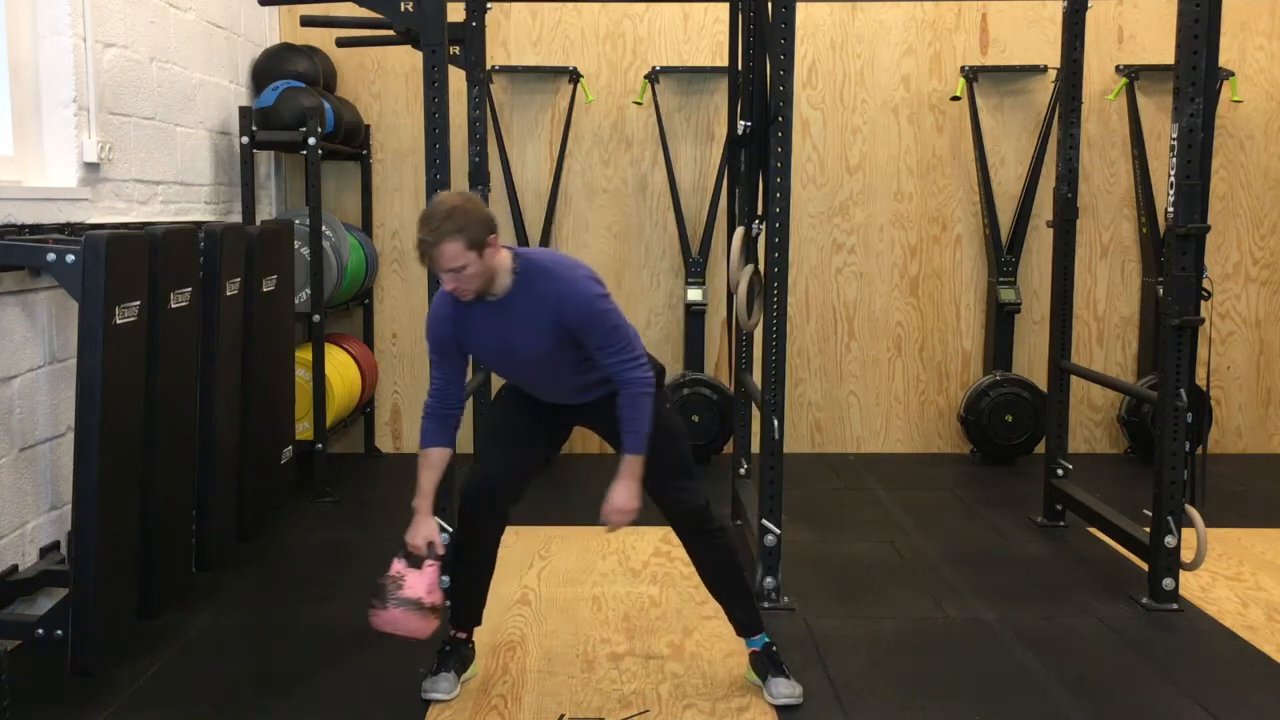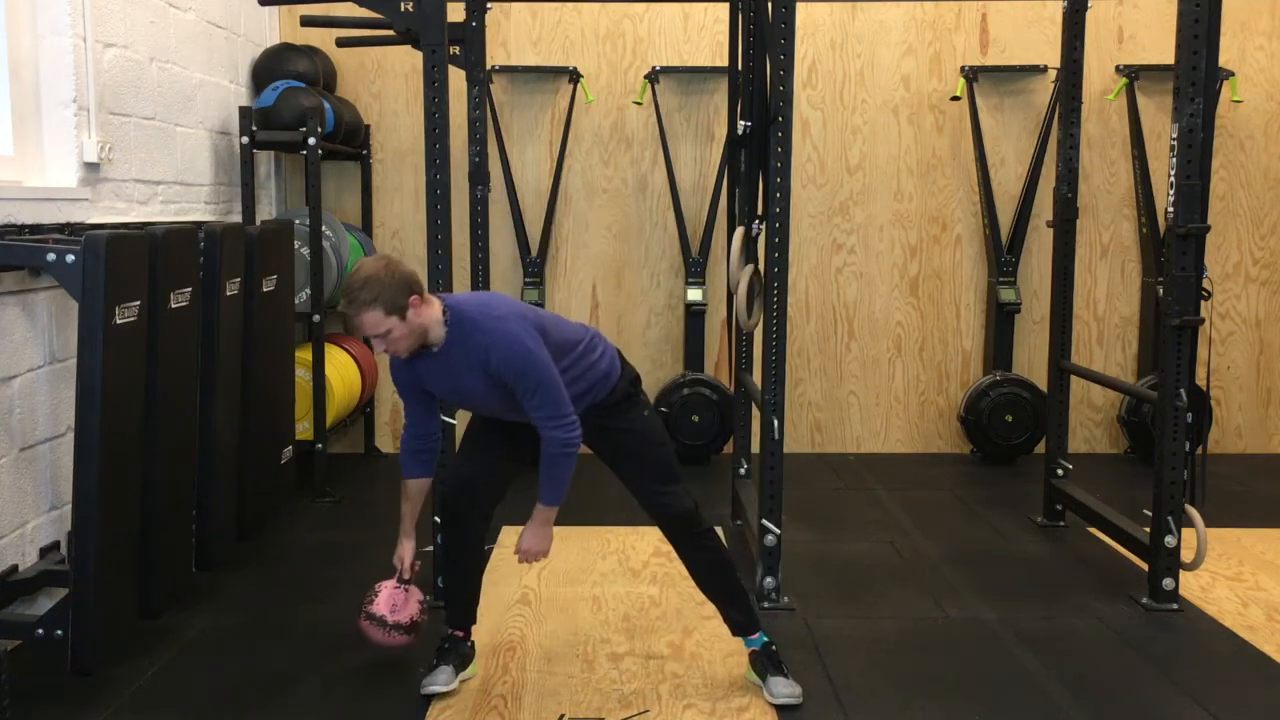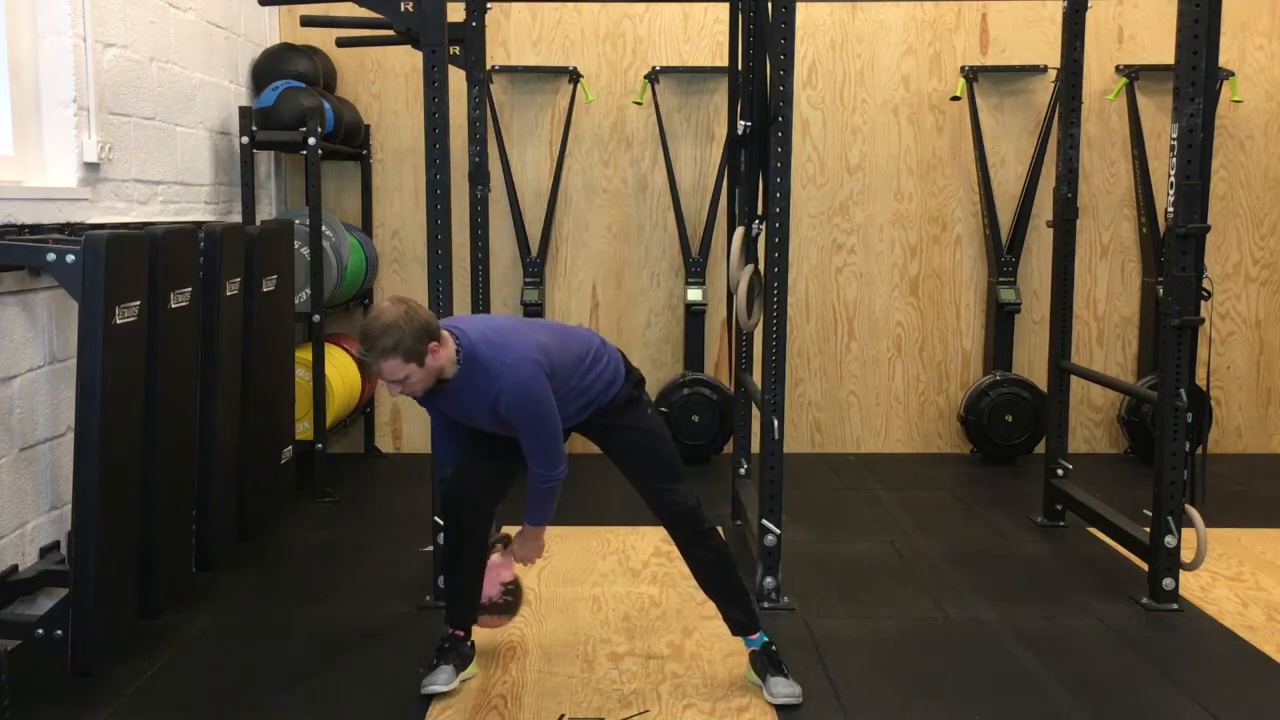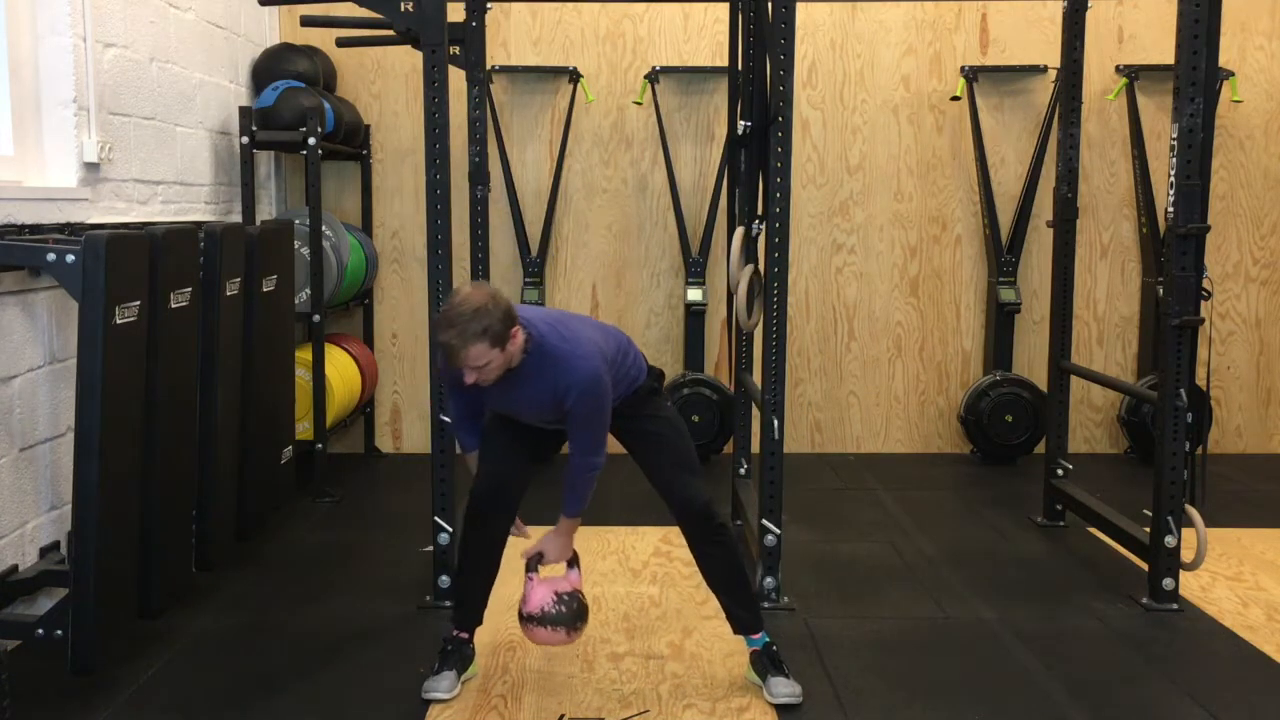
dt=0.4s
person 1, frame 1
left shoulder: (565, 284)
right shoulder: (448, 311)
left elbow: (636, 374)
right elbow: (442, 408)
left wrist: (629, 477)
right wrist: (423, 510)
left hip: (615, 391)
right hip: (534, 400)
left knee: (686, 508)
right knee: (480, 498)
left ankle: (759, 646)
right ankle: (460, 641)
person 1, frame 2
left shoulder: (500, 331)
right shoulder: (409, 359)
left elbow: (563, 432)
right elbow: (420, 443)
left wrist: (542, 522)
right wrist: (406, 533)
left hip: (603, 398)
left knee: (675, 512)
right knee: (460, 498)
left ankle: (757, 645)
right ankle: (458, 641)
person 1, frame 3
left shoulder: (511, 373)
right shoulder: (426, 368)
left elbow: (547, 467)
right elbow: (450, 437)
left wrist: (532, 533)
right wrist: (467, 534)
left hip: (607, 396)
left knee: (679, 511)
right knee: (462, 500)
left ankle: (758, 646)
right ankle: (458, 641)
person 1, frame 4
left shoulder: (576, 363)
right shoulder: (465, 357)
left elbow: (587, 458)
right elbow: (467, 423)
left wrist: (564, 532)
right wrist: (498, 497)
left hip: (628, 395)
left knee: (694, 507)
right knee: (487, 501)
left ankle: (760, 647)
right ankle: (460, 641)
